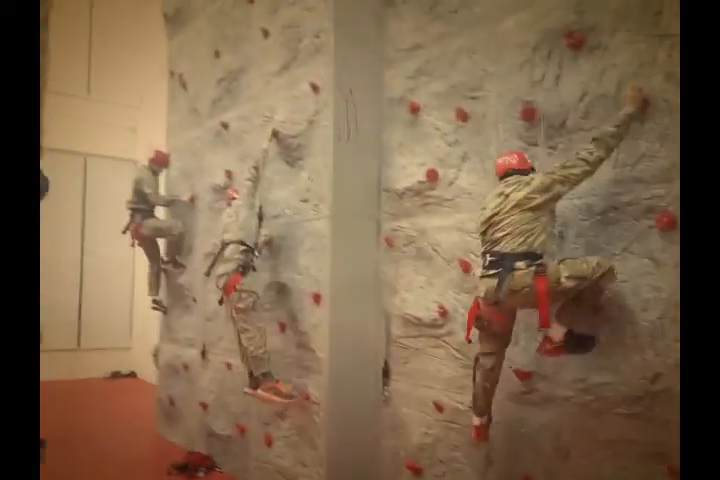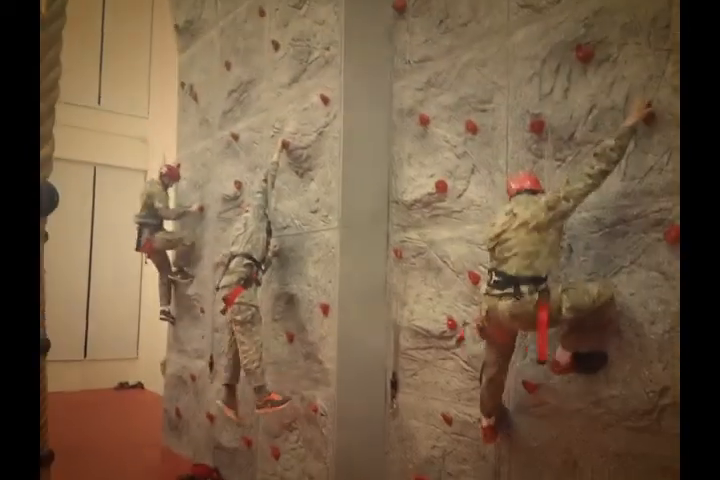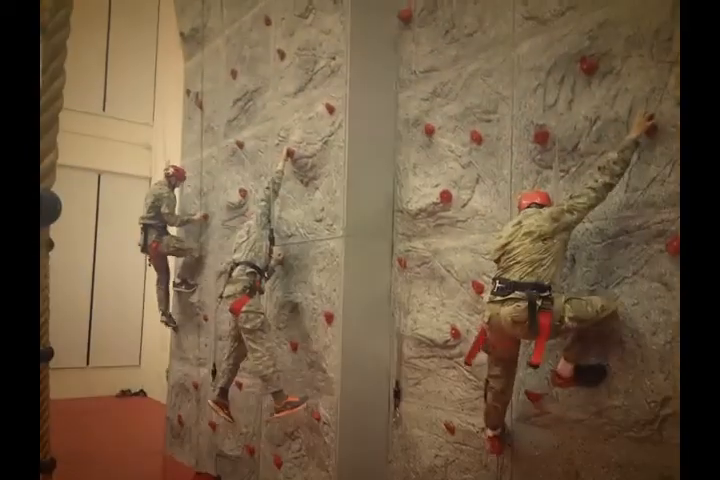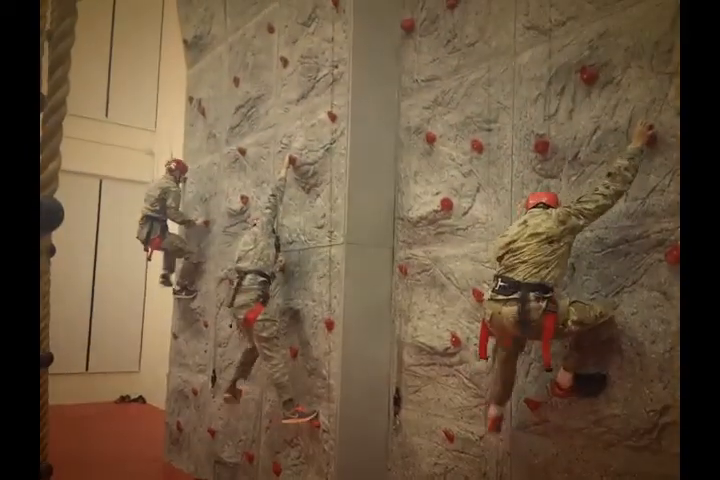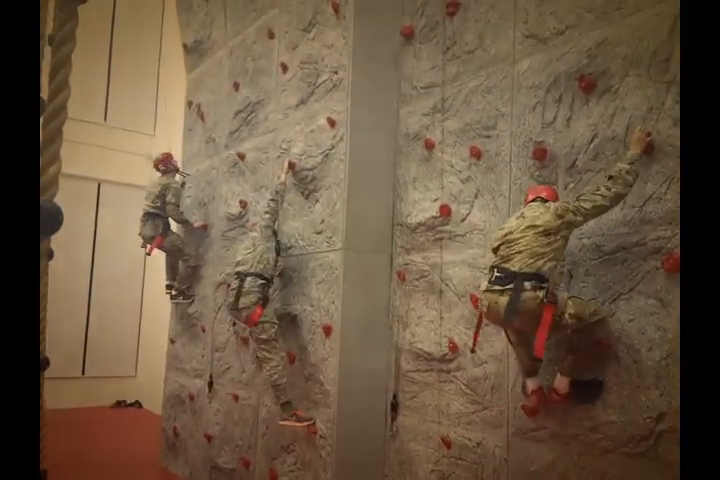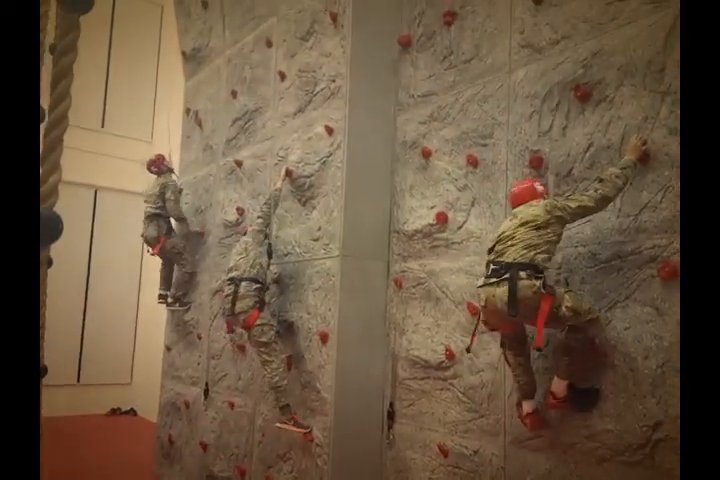
dt=0.2s
person 1, frame 1
left shoulder: (492, 202)
right shoulder: (541, 185)
right elbow: (594, 154)
right wrist: (628, 112)
left hip: (492, 285)
right hip: (526, 279)
left knee: (490, 351)
right knee: (601, 270)
left ankle: (480, 420)
right ankle: (557, 334)
person 1, frame 2
left shoulder: (500, 220)
right shoulder: (549, 204)
right elbow: (598, 167)
right wrist: (631, 123)
left hip: (495, 304)
right hip: (528, 303)
left knee: (496, 359)
right knee: (602, 294)
left ankle: (488, 421)
right ankle: (565, 356)
person 1, frame 3
left shoulder: (508, 231)
right shoulder: (555, 216)
right elbow: (601, 180)
right wrist: (633, 137)
left hip: (496, 312)
right hip: (529, 311)
left knee: (500, 371)
right knee: (603, 308)
left ankle: (493, 433)
right ankle: (566, 369)
person 1, frame 4
left shoulder: (511, 231)
right shoulder: (562, 219)
right elbow: (609, 189)
right wrist: (634, 147)
left hip: (496, 310)
right hip: (531, 312)
left knee: (508, 348)
right knee: (600, 318)
left ankle: (495, 409)
right ankle: (566, 380)
person 1, frame 5
left shoulder: (511, 223)
right shoulder: (559, 212)
right elbow: (611, 191)
right wrist: (635, 152)
left hip: (493, 301)
right hip: (527, 300)
left knee: (518, 323)
right knee: (592, 316)
left ankle: (531, 387)
right ankle: (563, 385)
person 1, frame 6
left shoulder: (509, 223)
right shoulder: (550, 208)
right elbow: (600, 194)
right wrist: (630, 159)
left hip: (489, 296)
right hip: (523, 290)
left knee: (514, 343)
right knee: (586, 318)
left ankle: (528, 409)
right ankle: (560, 390)
person 2, frame 1
left shoulder: (231, 212)
right shoulder: (242, 202)
right elbow: (252, 177)
left wrist: (259, 242)
left hip: (232, 269)
right hip: (234, 270)
left knee: (246, 329)
right knee: (252, 326)
left ankle: (254, 381)
right ankle: (267, 382)
person 2, frame 2
left shoulder: (246, 225)
right shoulder: (254, 215)
right elbow: (264, 187)
left wrist: (269, 253)
right wrist: (275, 158)
left hip: (237, 281)
right hip: (240, 281)
left knee: (238, 340)
right knee: (249, 340)
left ankle: (229, 393)
right ankle: (263, 395)
person 2, frame 3
left shoulder: (245, 234)
right shoulder: (257, 222)
right elbow: (269, 195)
left wrist: (273, 261)
right wrist: (280, 167)
left hip: (234, 289)
right hip: (243, 289)
left knee: (238, 346)
right knee: (260, 347)
left ankle: (221, 397)
right ankle: (281, 400)
person 2, frame 4
left shoulder: (246, 240)
right shoulder: (262, 229)
right elbow: (272, 202)
left wrist: (275, 267)
right wrist: (283, 173)
left hip: (239, 296)
right hip: (253, 296)
left knee: (256, 344)
right knee: (275, 354)
left ankle: (232, 386)
right ankle: (290, 409)
person 2, frame 5
left shoulder: (249, 244)
right shoulder: (262, 233)
right elbow: (272, 207)
left wrist: (273, 273)
right wrist: (283, 178)
left hip: (237, 299)
right hip: (252, 297)
right knee: (274, 355)
right ankle: (288, 412)
person 2, frame 6
left shoulder: (239, 249)
right shoulder: (253, 237)
right elbow: (265, 212)
left wrist: (268, 280)
right wrist: (279, 185)
left hip: (231, 304)
right hip: (247, 301)
right knee: (273, 358)
right ankle: (286, 414)
person 3, frame 1
left shoulder: (144, 172)
right shoulder: (146, 176)
right elbow: (156, 198)
right wrist: (180, 198)
left hip: (140, 222)
right hip: (142, 221)
left knee: (155, 260)
right knee: (176, 227)
left ankle: (155, 298)
right ankle: (170, 259)
person 3, frame 2
left shoulder: (151, 185)
right shoulder: (158, 191)
right elbow: (166, 213)
right wrist: (189, 210)
left hip: (146, 235)
right hip: (151, 234)
left knee: (164, 272)
right knee: (186, 240)
left ankle: (165, 309)
right ankle: (177, 271)
person 3, frame 3
left shoulder: (156, 187)
right shoulder: (165, 193)
right elbow: (170, 218)
right wrist: (193, 218)
left hip: (148, 237)
right hip: (156, 237)
left knee: (163, 276)
right knee: (193, 251)
left ankle: (165, 314)
right ankle: (181, 281)
person 3, frame 4
left shoulder: (158, 183)
right shoulder: (172, 188)
right elbow: (173, 213)
right wrist: (194, 222)
left hip: (145, 229)
right hip: (156, 230)
left knee: (172, 247)
right knee: (190, 254)
left ankle: (165, 275)
right ankle: (181, 288)
person 3, frame 5
left shoulder: (157, 182)
right shoulder: (172, 184)
right elbow: (173, 210)
right wrist: (191, 225)
left hip: (146, 227)
right hip: (158, 227)
left knee: (172, 250)
right knee: (189, 258)
left ankle: (170, 284)
right ankle: (178, 292)
person 3, frame 6
left shoulder: (155, 184)
right shoulder: (169, 182)
right elbow: (172, 208)
left wrist: (176, 193)
right wrist: (186, 226)
left hip: (149, 229)
right hip: (161, 228)
left knee: (168, 261)
right knee: (186, 265)
left ankle: (163, 293)
right ankle: (174, 299)
